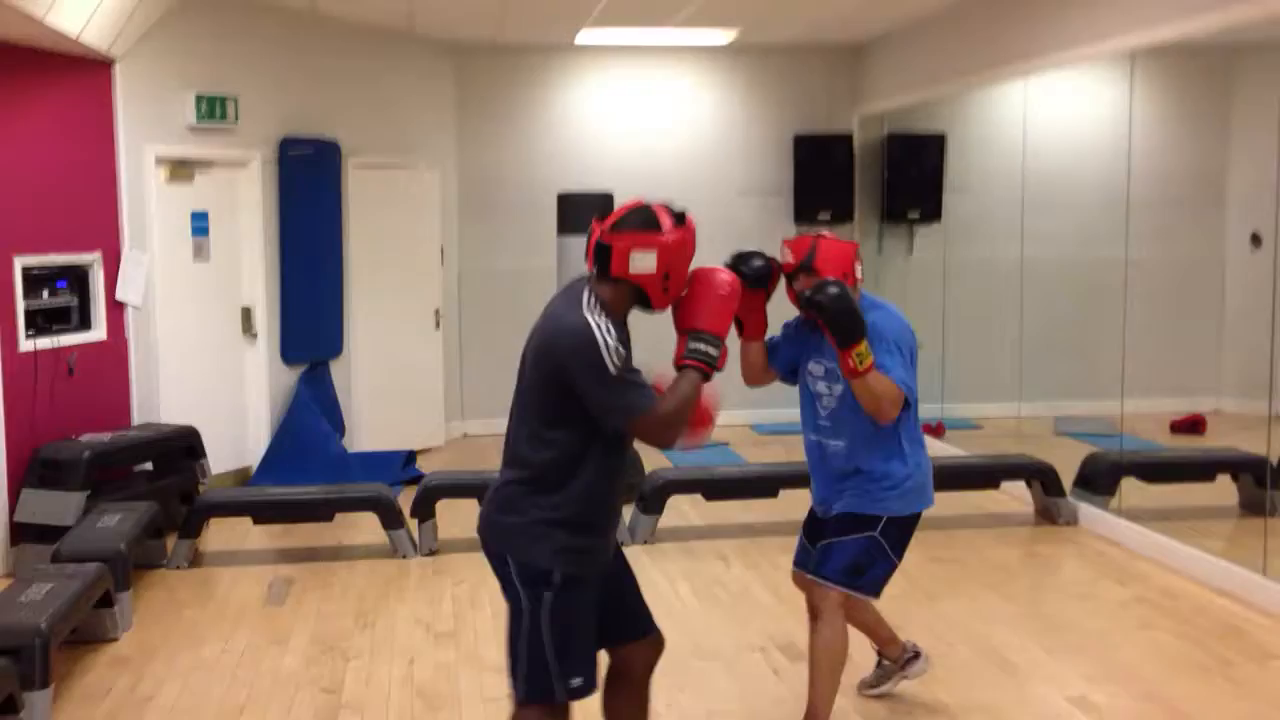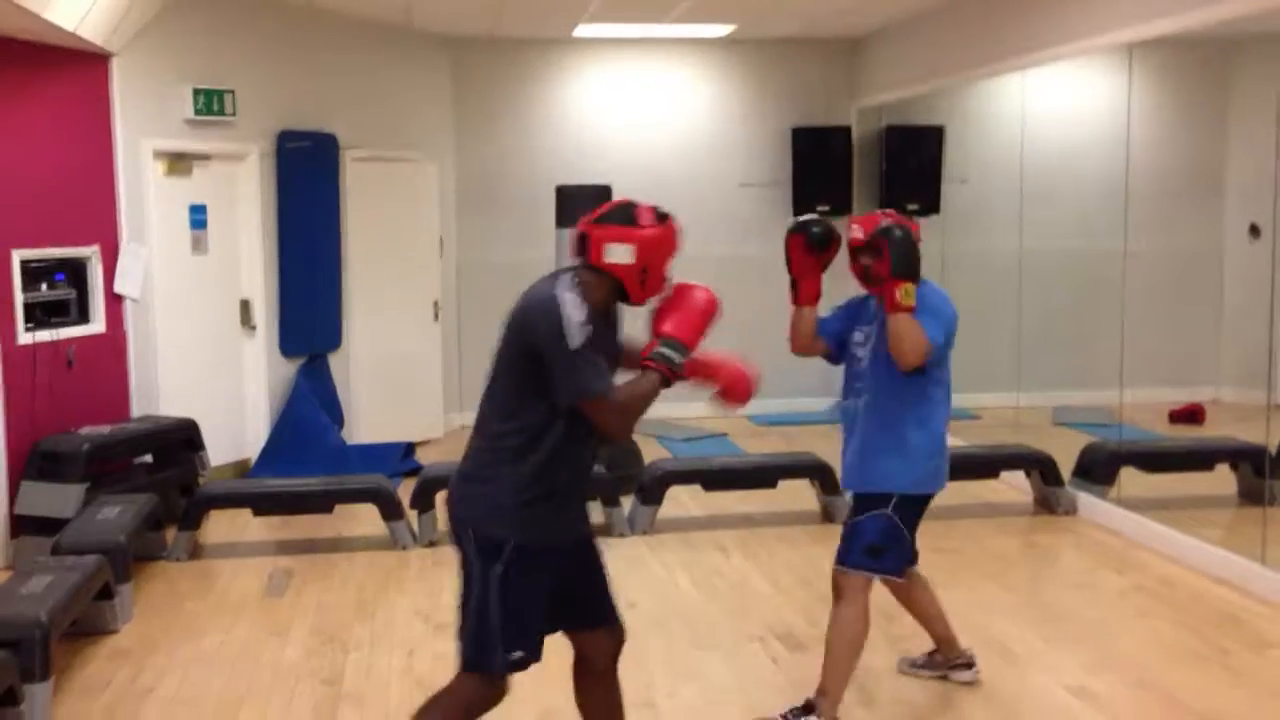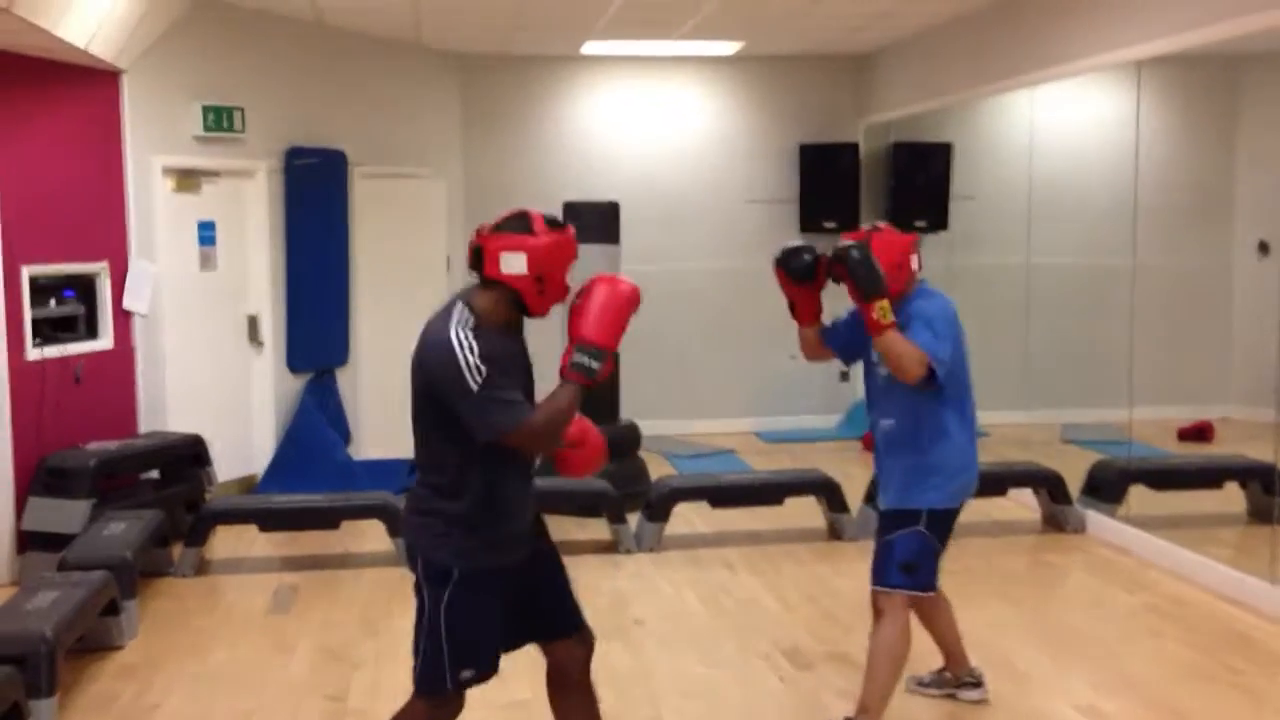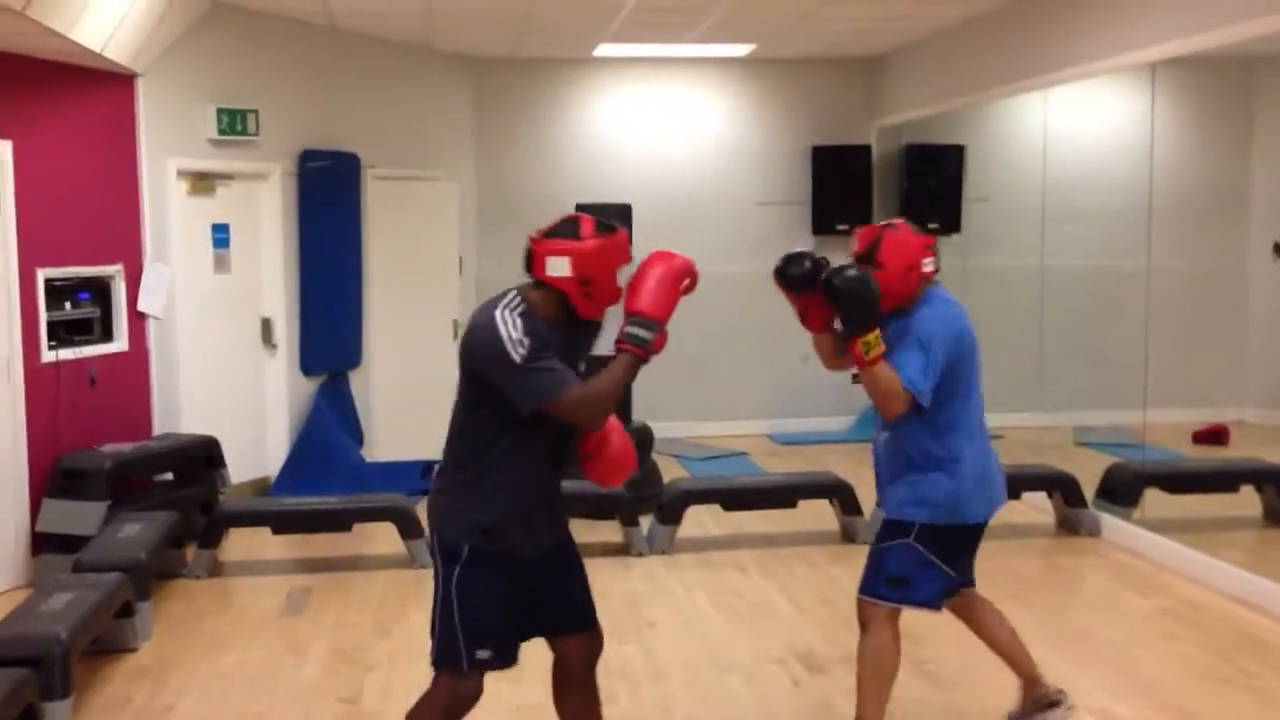
dt=0.4s
person 1, frame 1
left shoulder: (596, 305)
right shoulder: (582, 331)
right elbow: (660, 430)
left wrist: (658, 391)
right wrist: (701, 346)
left hip: (581, 533)
right hip: (541, 543)
left knee: (637, 651)
person 1, frame 2
left shoulder: (592, 304)
right shoulder: (555, 309)
left elbow: (612, 358)
right elbow: (613, 419)
left wrist: (700, 365)
right wrist: (670, 353)
left hip: (554, 514)
right hip: (505, 520)
left knee: (601, 644)
person 1, frame 3
left shoulder: (502, 319)
right shoulder: (453, 344)
right elbow: (534, 438)
left wrist: (563, 425)
right wrist: (588, 355)
left hip: (516, 530)
right hip: (457, 547)
left knee: (572, 651)
person 1, frame 4
left shoulder: (574, 319)
right shoulder: (500, 328)
right elbow: (583, 407)
left wrist: (598, 426)
right wrist: (643, 330)
left hip: (539, 524)
right hip: (476, 531)
left knee: (580, 649)
person 2, frame 1
left shoulder: (884, 326)
right shoulder: (808, 327)
left elbow: (885, 409)
right elbow: (756, 374)
left wrist: (850, 342)
right wrist: (750, 314)
left hip: (885, 490)
right hip: (838, 487)
left knee: (827, 598)
right knee: (810, 580)
right ankle: (898, 654)
person 2, frame 2
left shoulder: (928, 302)
right shoulder: (862, 307)
left elbow: (909, 355)
right elbow: (804, 345)
left wrist: (900, 283)
right wrist: (806, 280)
left hip: (899, 468)
right hip: (873, 463)
left knee: (851, 579)
right knee: (892, 568)
right ankle: (953, 655)
person 2, frame 3
left shoulder: (930, 310)
right shoulder: (883, 310)
left elbow: (911, 370)
right elbow: (817, 349)
left wrist: (872, 303)
right wrist: (803, 299)
left hip: (930, 475)
right hip: (909, 472)
left knee: (892, 598)
right knee: (916, 581)
right ankle: (961, 673)
person 2, frame 4
left shoulder: (934, 322)
right shoulder: (898, 314)
left elbow: (892, 403)
right elbow: (834, 359)
left wrist: (864, 330)
right wrist: (812, 308)
left hip: (934, 493)
right hip: (956, 486)
left knee: (877, 609)
right knee: (959, 596)
